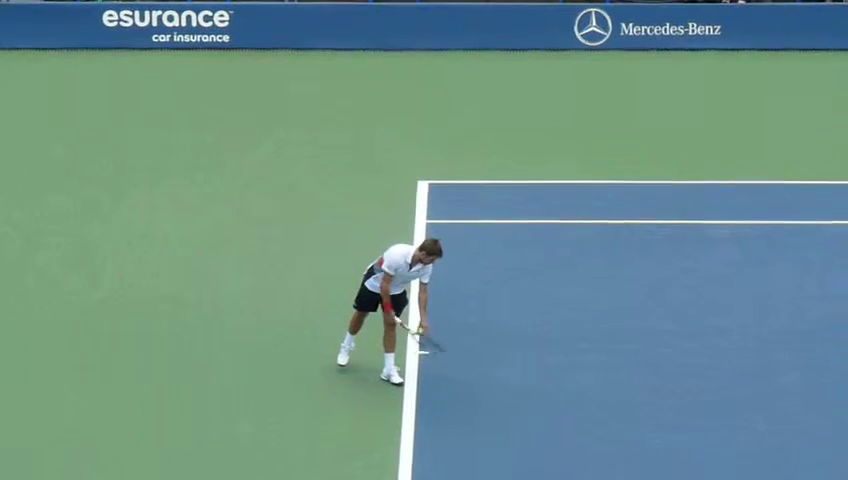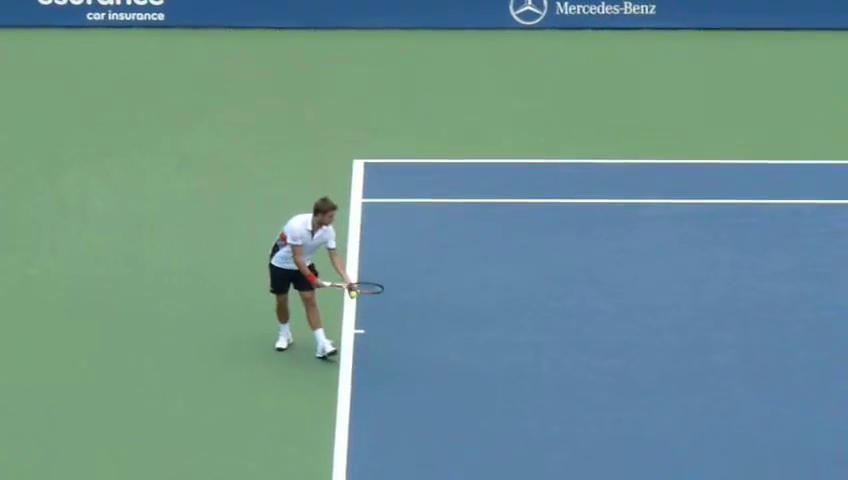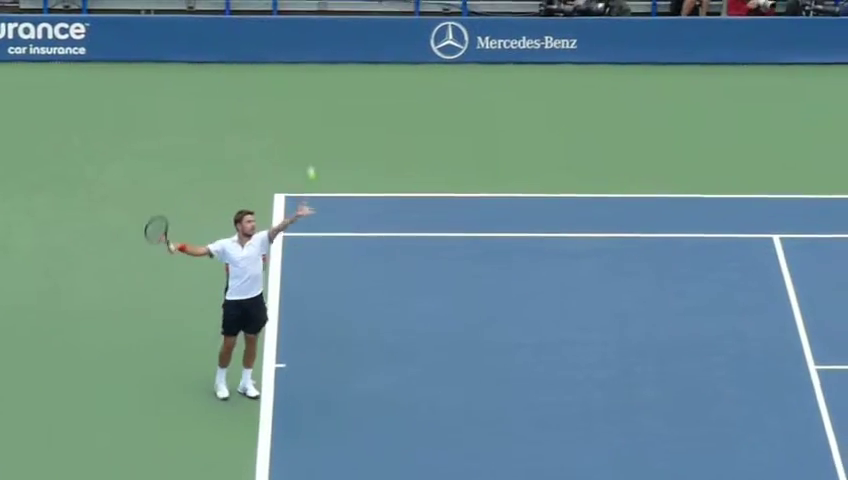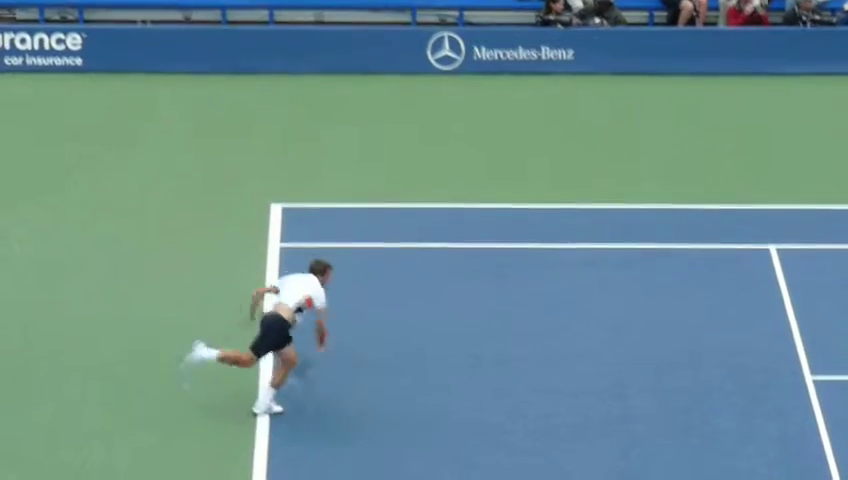
dt=1s
person 1, frame 1
left shoulder: (426, 266)
right shoulder: (397, 255)
left elbow: (423, 291)
right elbow: (385, 284)
left wrist: (423, 318)
right wrist: (387, 308)
left hip: (396, 292)
right hip: (373, 285)
left knee: (391, 325)
right knee: (360, 315)
left ankle: (389, 370)
right ankle: (347, 347)
person 1, frame 2
left shoulder: (328, 231)
right shoulder: (296, 226)
left elbow: (334, 256)
right elbow: (297, 258)
left wrist: (346, 279)
right wrist: (312, 279)
left hip: (304, 265)
right hip: (280, 265)
left knee: (310, 301)
right knee: (281, 301)
left ankle: (323, 345)
right ankle: (284, 335)
person 1, frame 3
left shoulder: (260, 240)
right shoulder: (226, 245)
left elbow: (278, 229)
right elbow: (199, 251)
left wrist: (296, 216)
right wrist: (179, 248)
left hip: (255, 299)
right hip: (234, 301)
left knee: (252, 341)
right knee: (229, 342)
left ankle: (246, 383)
right ankle: (220, 380)
person 1, frame 4
left shoulder: (293, 279)
right shoulder: (318, 291)
left elbow: (260, 291)
right elbow: (321, 323)
left wrist: (254, 309)
right wrist: (321, 344)
left hip: (275, 321)
right hip: (278, 324)
left knee: (291, 361)
right knee: (247, 360)
left ankle: (264, 403)
right ankle: (204, 353)
